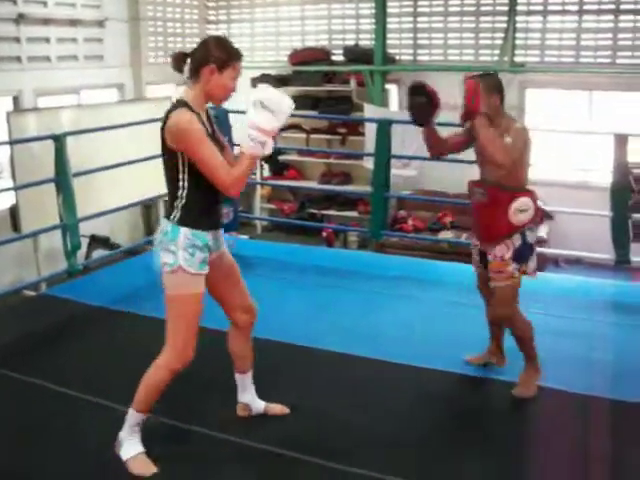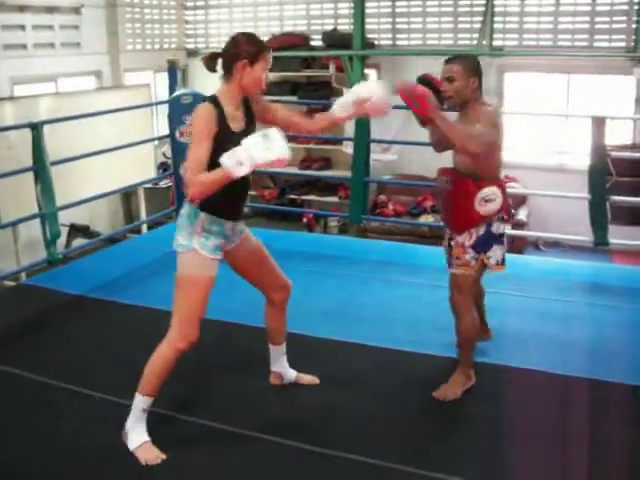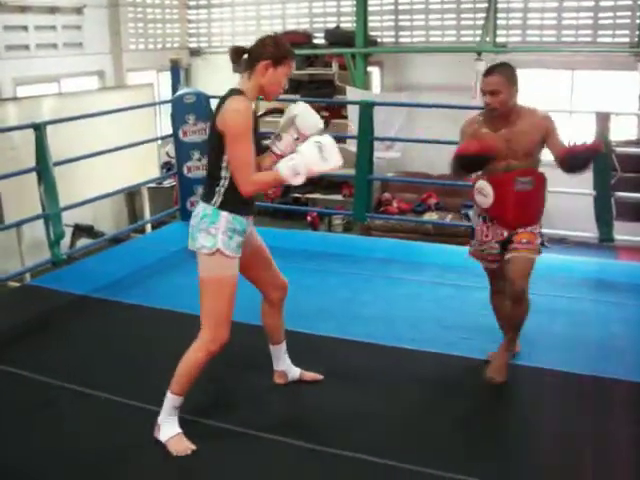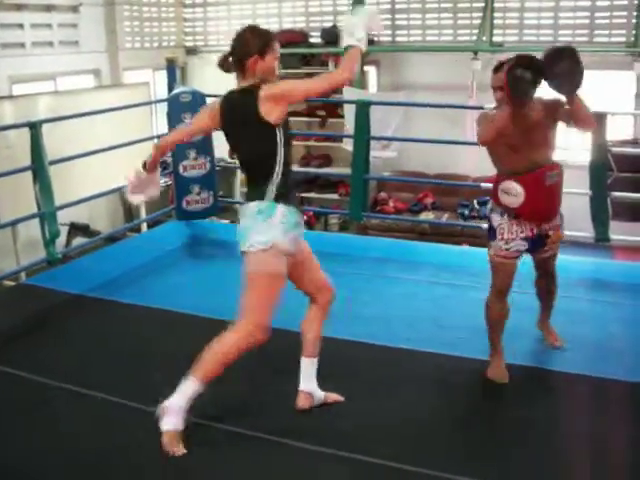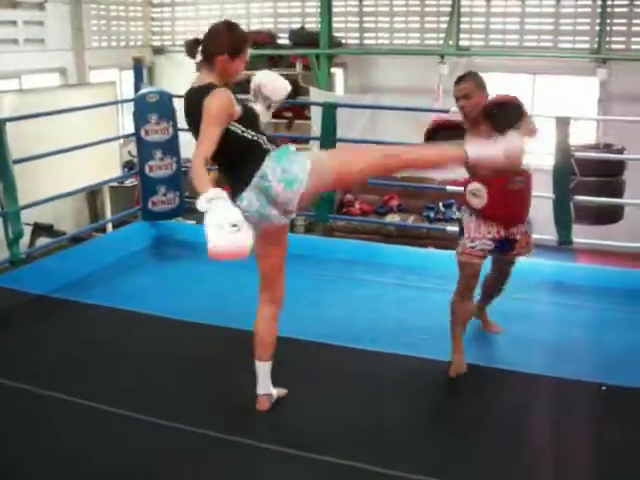
dt=0.4s
person 1, frame 1
left shoulder: (201, 113)
right shoulder: (182, 119)
left elbow: (225, 169)
right elbow: (230, 184)
left wrist: (258, 132)
right wrist: (259, 134)
left hip: (209, 234)
right hip: (182, 241)
left knee: (243, 316)
right knee: (179, 354)
left ankle: (248, 400)
right ankle: (129, 437)
person 1, frame 2
left shoulder: (251, 106)
right shoulder: (206, 113)
left elbow: (305, 125)
right elbow: (194, 189)
left wrist: (352, 104)
right wrist: (242, 161)
left hip: (232, 224)
right hip: (201, 228)
left knee: (279, 291)
right knee: (183, 337)
left ankle: (280, 370)
right ankle: (135, 425)
person 1, frame 3
left shoulder: (240, 106)
right shoulder: (236, 107)
left elbow: (254, 168)
right elbow: (247, 184)
left wrist: (286, 140)
right wrist: (299, 165)
left hip: (237, 222)
right hip: (217, 226)
left knee: (275, 290)
right knee: (214, 338)
left ankle: (283, 369)
right ankle: (166, 420)
person 1, frame 4
left shoulder: (222, 105)
right shoulder: (271, 95)
left elbow: (167, 143)
right elbow: (342, 77)
left wrist: (150, 171)
right wrist: (356, 40)
left hip: (264, 218)
right hip: (272, 219)
left knee: (323, 292)
right knee: (251, 333)
left ankle: (306, 389)
right ankle: (176, 407)
person 1, frame 5
left shoulder: (193, 97)
right shoulder: (218, 99)
right elbow: (198, 166)
left wrist: (258, 105)
right wrist: (213, 201)
left hip: (255, 200)
right hip: (281, 172)
left knee: (270, 297)
right knee: (394, 157)
left ankle: (264, 391)
right ankle: (485, 150)
person 2, frame 1
left shoulder: (515, 130)
right shoulder: (477, 130)
left elbow: (502, 161)
right elbow: (438, 150)
left wrist: (477, 116)
right wrist: (426, 120)
left hip: (512, 230)
right hip: (487, 227)
left knee: (504, 308)
right knee: (488, 292)
left ankle: (532, 367)
right ankle: (496, 350)
person 2, frame 2
left shoulder: (488, 115)
right shoulder: (460, 116)
left elbow: (472, 149)
right elbow: (442, 145)
left wrist: (433, 113)
right wrist: (432, 114)
left hip: (479, 218)
right hip: (459, 212)
left knee: (459, 296)
right knee: (467, 281)
left ankle: (463, 372)
right ankle: (482, 328)
person 2, frame 3
left shoulder: (540, 122)
right shoulder: (474, 125)
left elbow: (563, 158)
right elbow: (463, 166)
left wrist: (574, 157)
right wrist: (465, 162)
left hip: (525, 217)
right hip: (489, 215)
left knee: (517, 288)
right knee: (497, 286)
left ankle: (507, 345)
right ankle: (508, 343)
person 2, frame 4
left shoulder: (550, 109)
right shoulder: (490, 118)
left elbow: (588, 124)
right elbow: (484, 138)
left wrist: (570, 92)
right wrist: (513, 102)
left hip: (546, 206)
right hip: (509, 210)
left knee: (547, 272)
right knee: (501, 286)
left ankle: (545, 321)
right ankle: (496, 355)
person 2, frame 5
left shoulder: (509, 118)
right shoulder: (458, 130)
left elbow: (529, 130)
left wrist: (519, 123)
left hip: (514, 211)
right hip: (479, 212)
left knee: (502, 272)
right knee: (466, 281)
left ankle: (480, 310)
right ankle: (457, 352)
